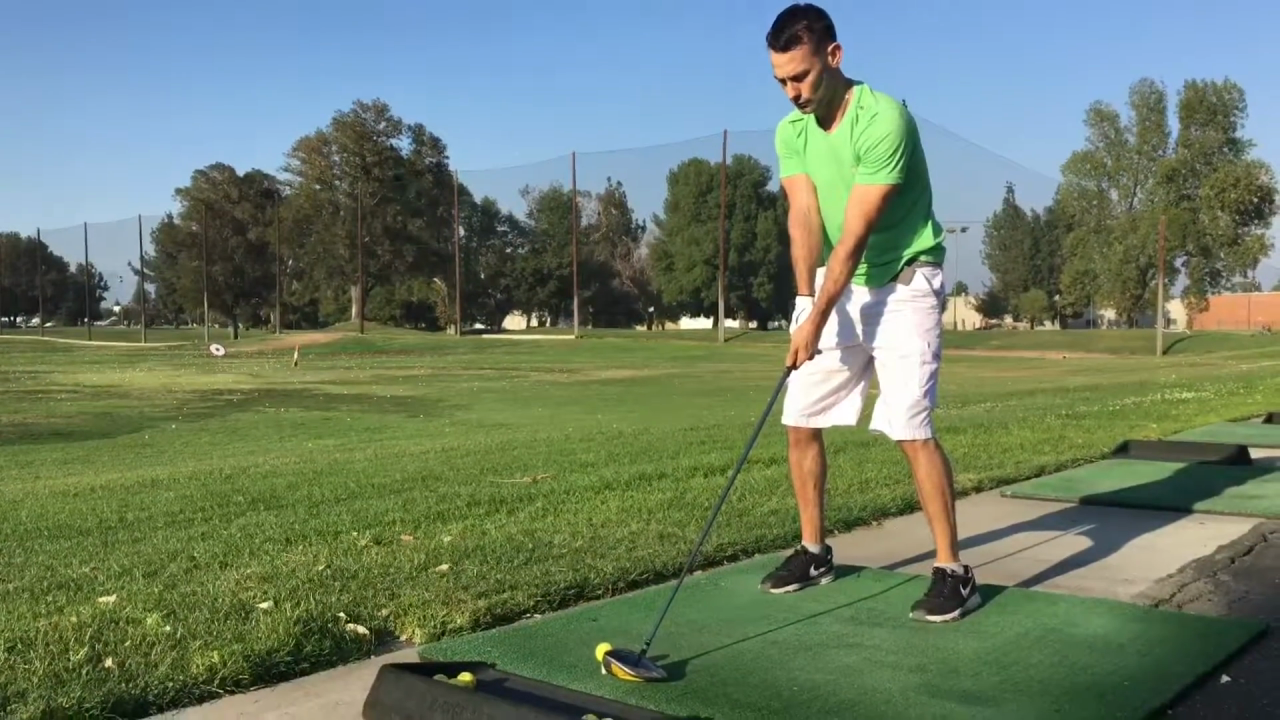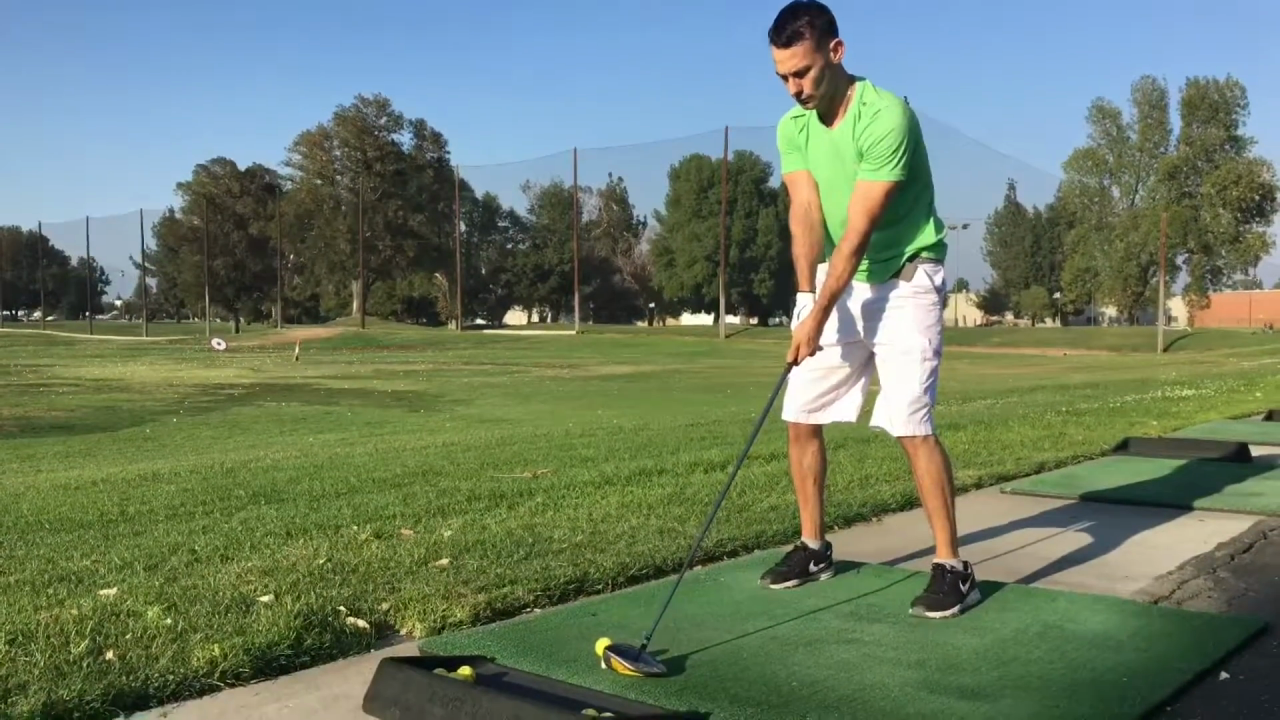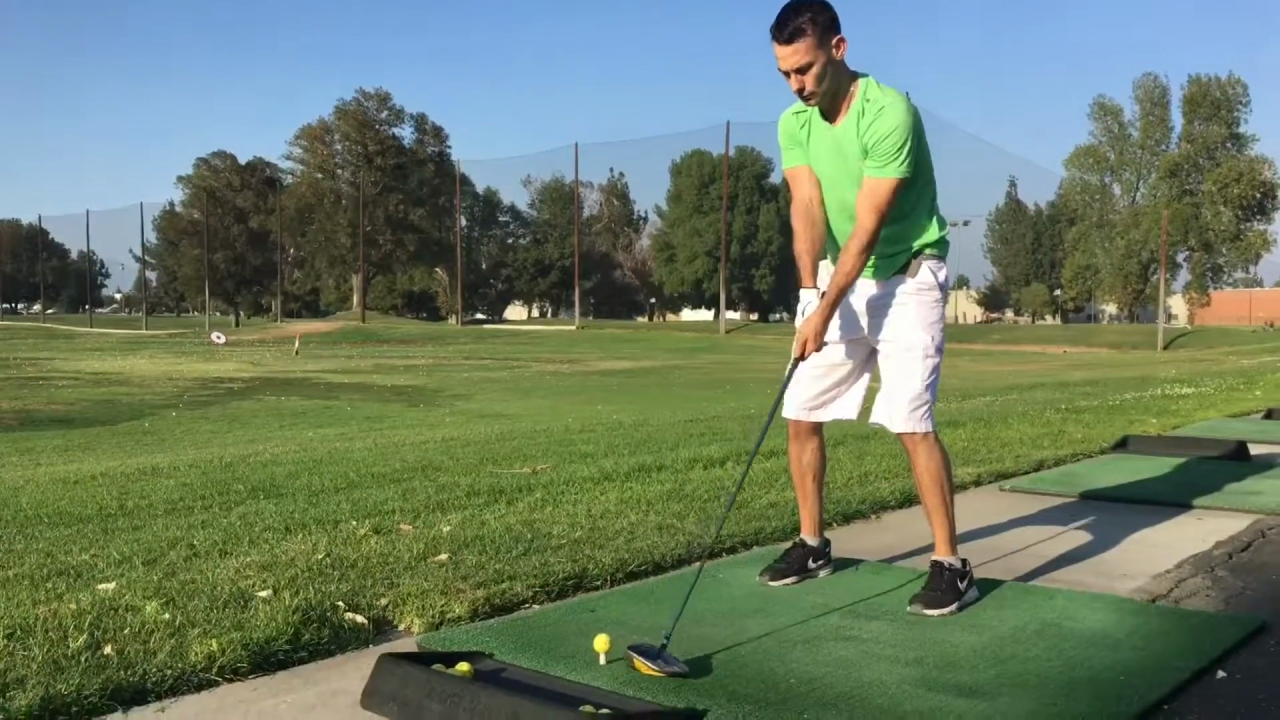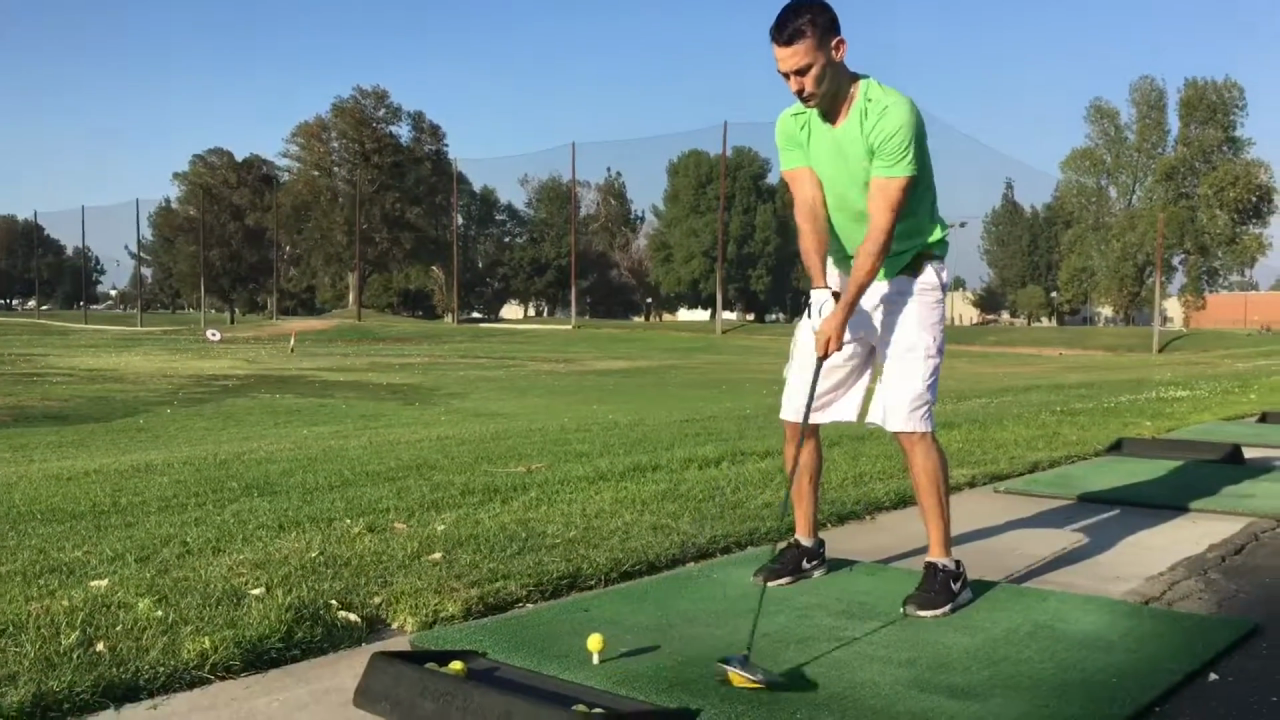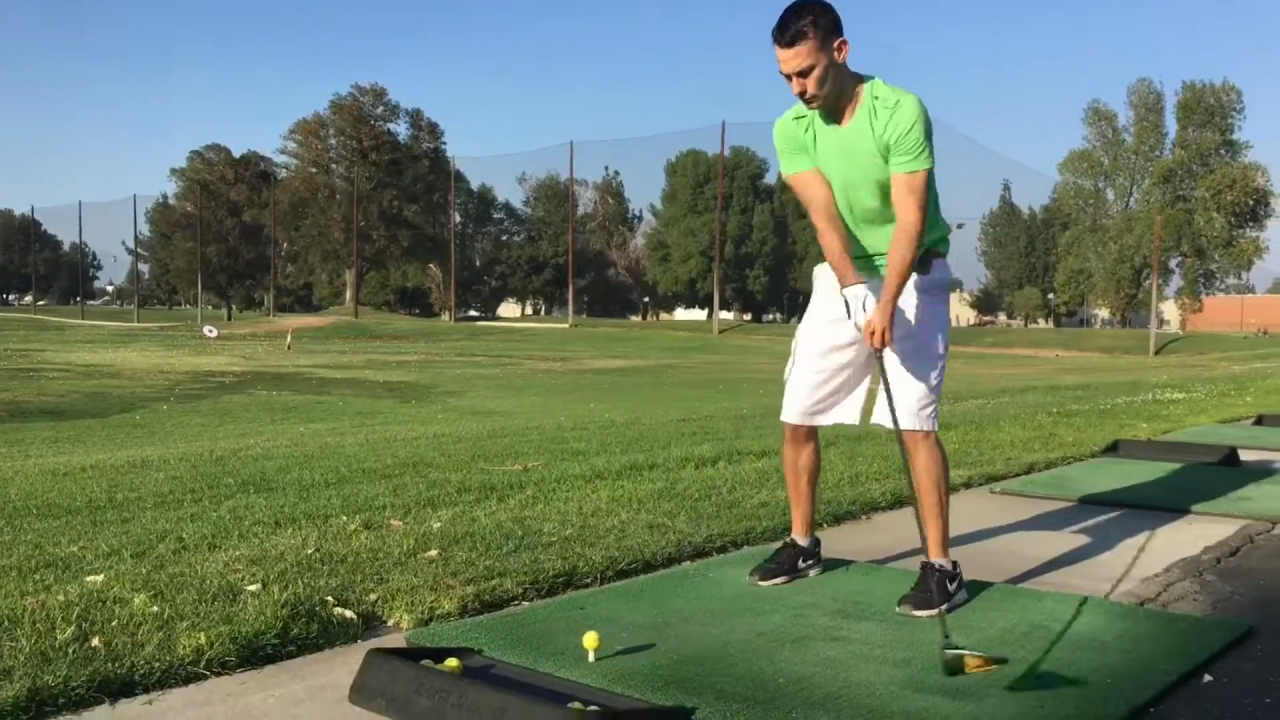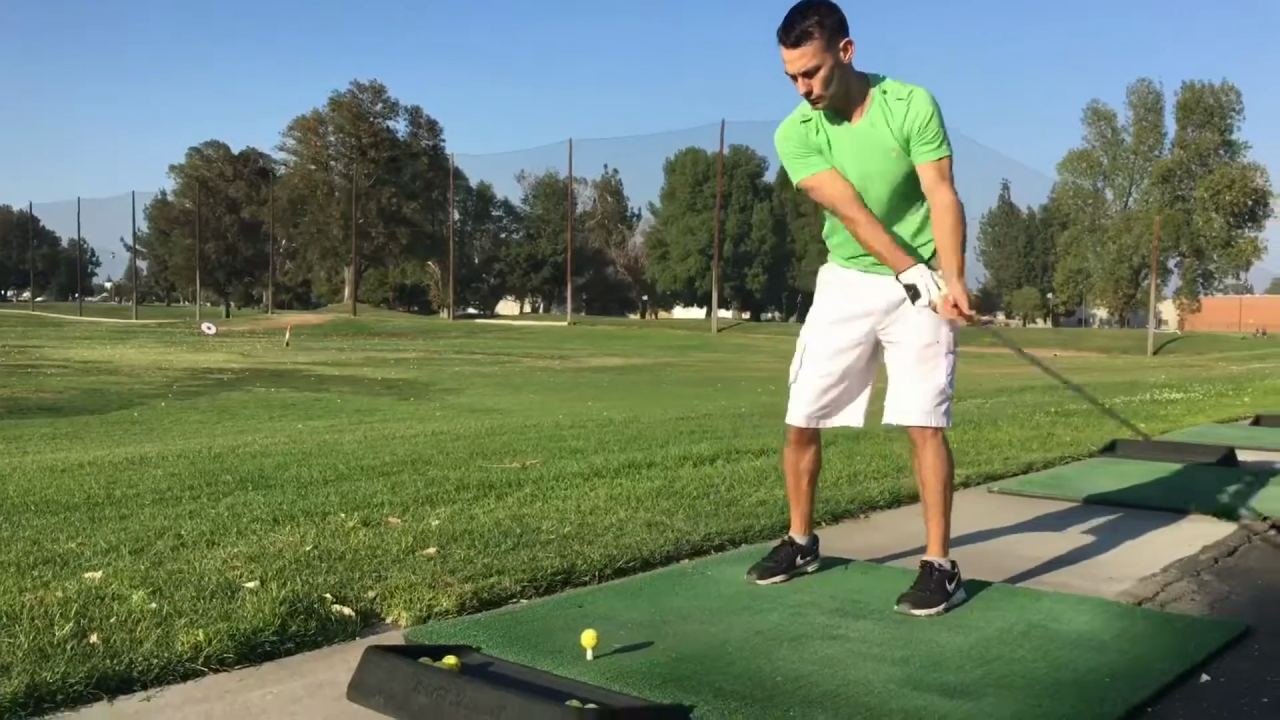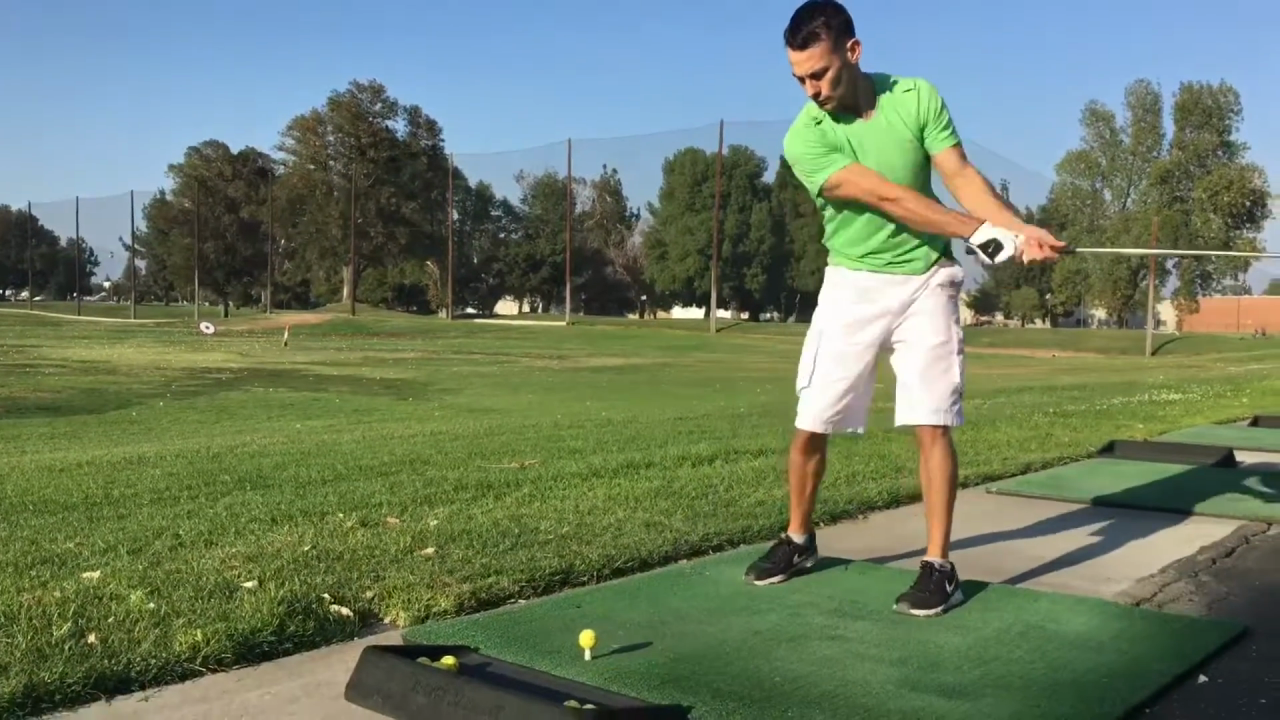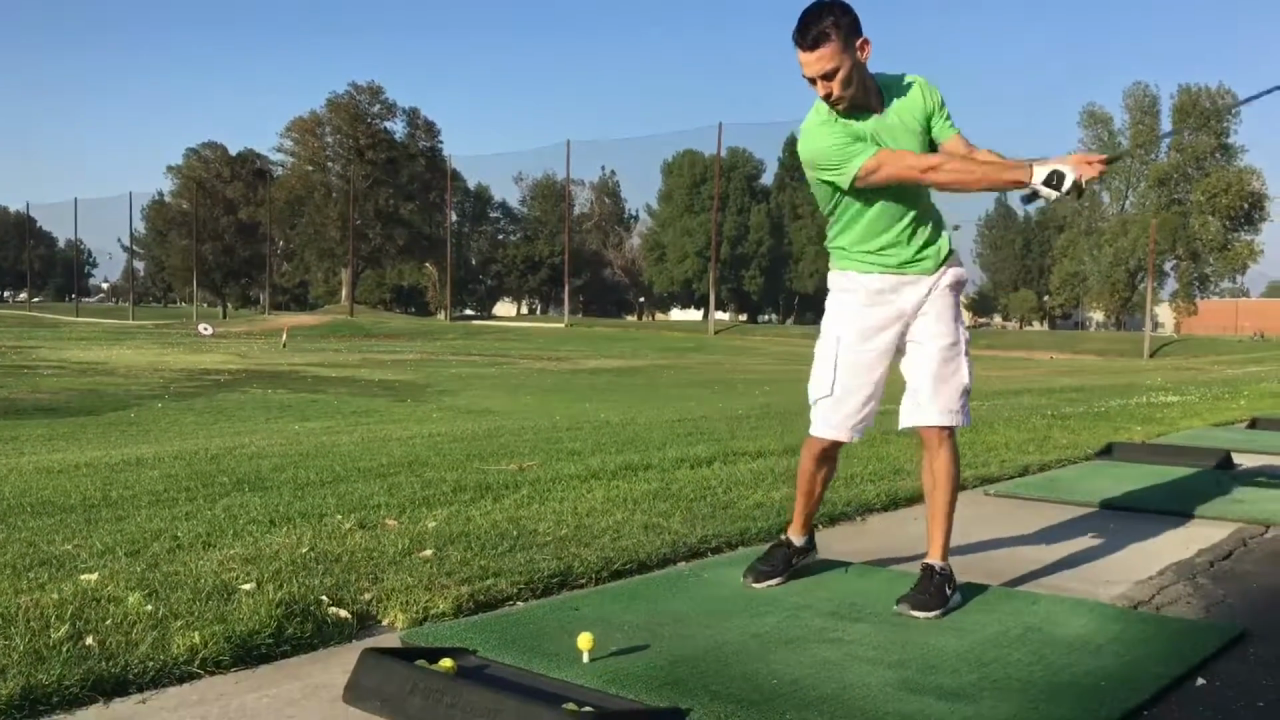
dt=0.1s
person 1, frame 1
left shoulder: (885, 120)
right shoulder: (790, 131)
left elbow: (856, 233)
right elbow: (804, 217)
left wrist: (816, 319)
right wrist: (805, 300)
left hip: (903, 287)
right hip: (836, 287)
left knee: (911, 428)
right knee: (801, 423)
left ankle: (952, 570)
right ankle: (814, 550)
person 1, frame 2
left shoulder: (886, 116)
right shoulder: (792, 128)
left elbow: (860, 229)
right elbow: (805, 213)
left wrist: (820, 313)
right wrist: (806, 296)
left hip: (905, 281)
right hip: (836, 284)
left knee: (911, 424)
right knee: (800, 419)
left ankle: (952, 567)
right ankle: (813, 546)
person 1, frame 3
left shoulder: (890, 113)
right shoulder: (793, 124)
left elbow: (868, 226)
right elbow: (807, 208)
left wrist: (826, 311)
right wrist: (809, 293)
left hip: (907, 278)
right hip: (837, 280)
left knee: (911, 421)
right knee: (801, 416)
left ankle: (950, 564)
right ankle: (812, 543)
person 1, frame 4
left shoulder: (893, 112)
right shoulder: (791, 127)
left elbow: (883, 224)
right elbow: (811, 213)
left wrist: (844, 309)
right wrist: (821, 293)
left hip: (906, 278)
right hip: (838, 282)
left knee: (911, 421)
right knee: (797, 418)
left ankle: (944, 565)
right ankle: (807, 544)
person 1, frame 5
left shoulder: (901, 111)
right shoulder: (791, 130)
left elbow: (910, 217)
right elbow: (824, 217)
left wrist: (888, 302)
right wrist: (854, 294)
left hip: (911, 280)
right hip: (841, 281)
left knee: (914, 421)
right knee: (797, 420)
left ankle: (940, 566)
right ankle: (802, 543)
person 1, frame 6
left shoulder: (913, 106)
right shoulder: (793, 135)
left elbow: (943, 201)
right elbow: (854, 215)
left wrist: (953, 279)
right wrist: (916, 274)
left hip: (925, 283)
right hip: (845, 282)
left knee: (922, 422)
right knee: (802, 422)
left ankle: (939, 566)
right ankle: (800, 542)
person 1, frame 7
left shoulder: (918, 99)
right shoulder: (804, 139)
left elbow: (962, 176)
right elbow: (893, 200)
left wrist: (1016, 228)
right wrist: (983, 236)
left hip: (927, 280)
right hip: (853, 284)
left knee: (932, 422)
right knee: (811, 425)
left ankle: (937, 565)
right ankle: (797, 539)
person 1, frame 8
left shoulder: (916, 94)
right shoulder: (820, 140)
left elbow: (968, 164)
right elbow: (931, 174)
left wrist: (1048, 170)
right wrist: (1035, 176)
left hip: (933, 278)
right hip: (862, 288)
left knee: (938, 424)
right knee: (827, 432)
left ankle: (938, 567)
right ankle: (797, 538)
